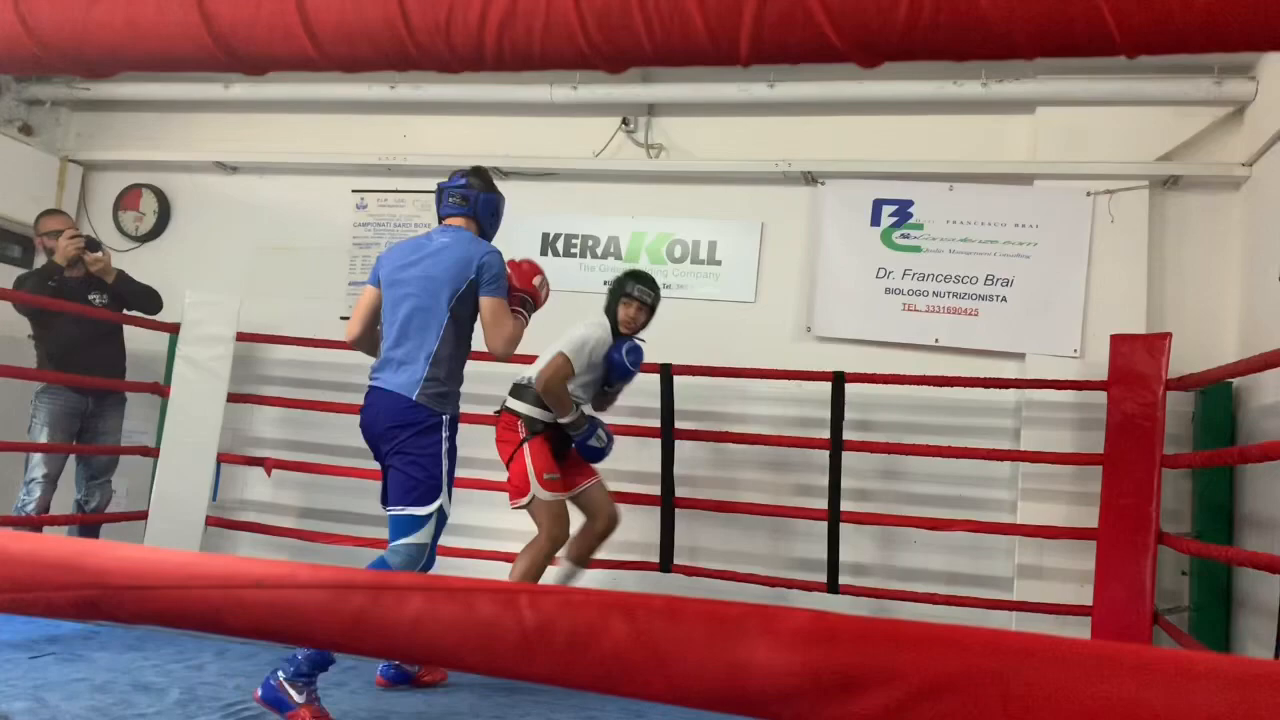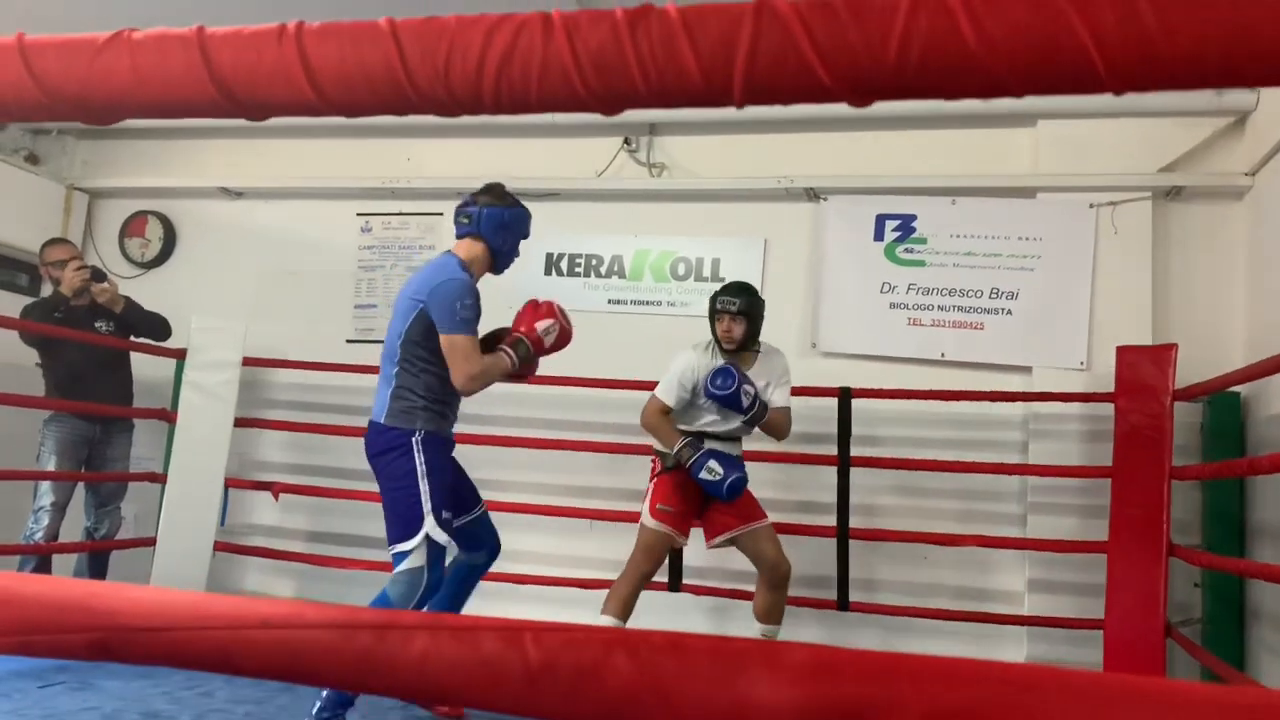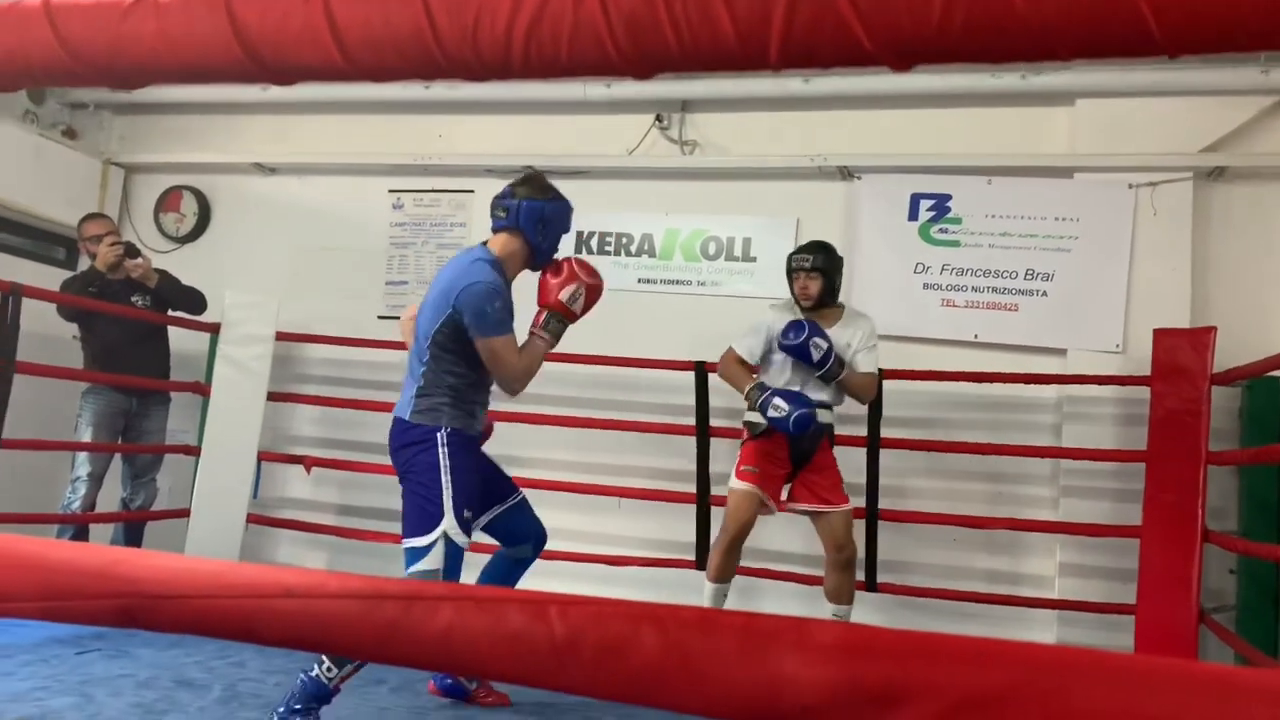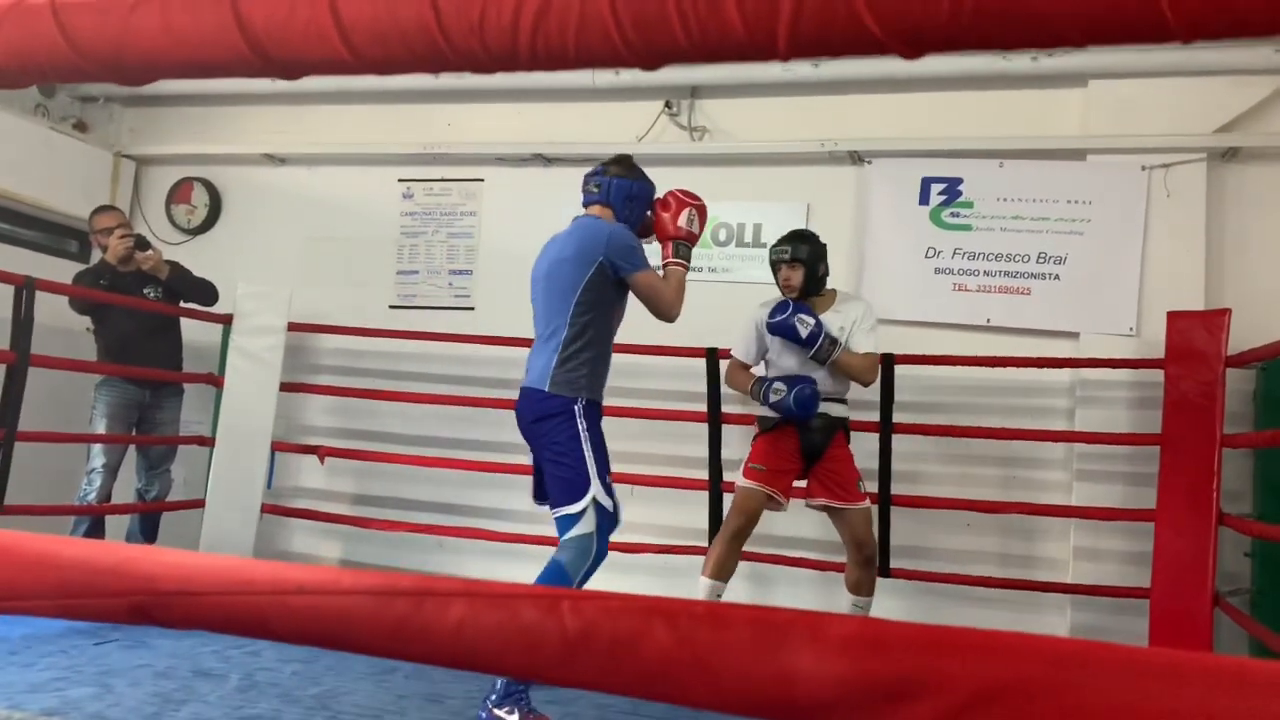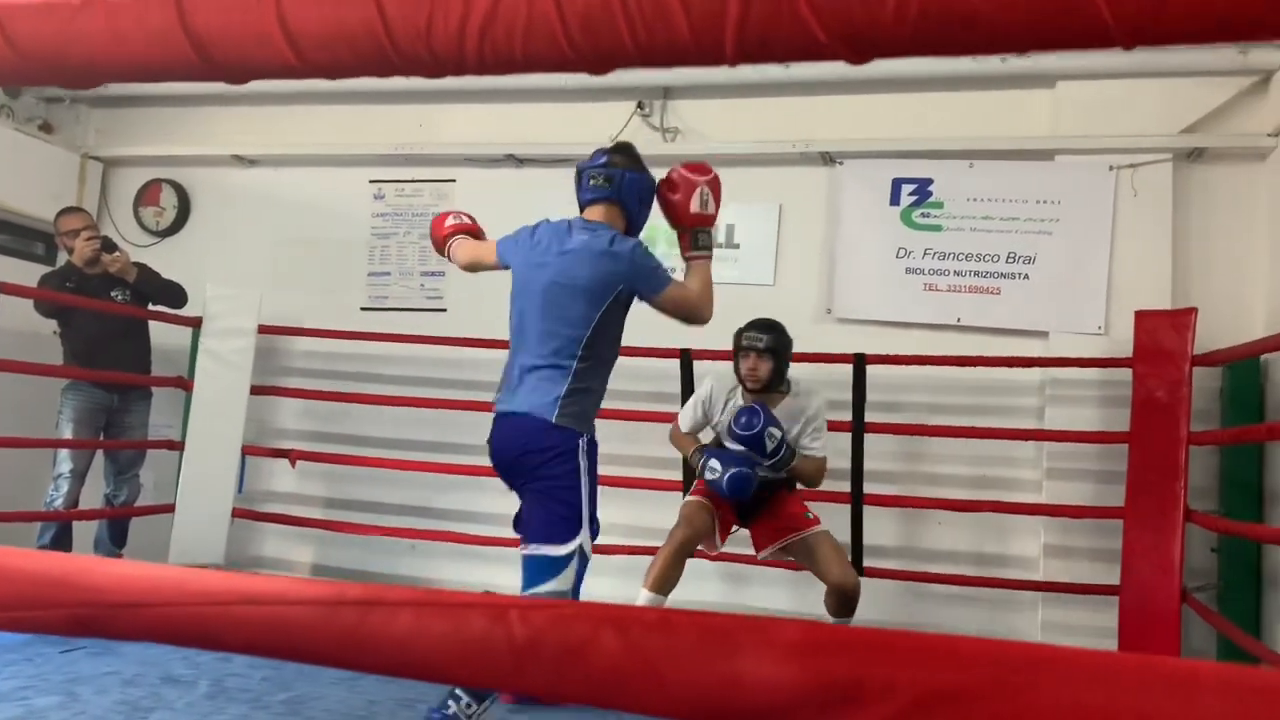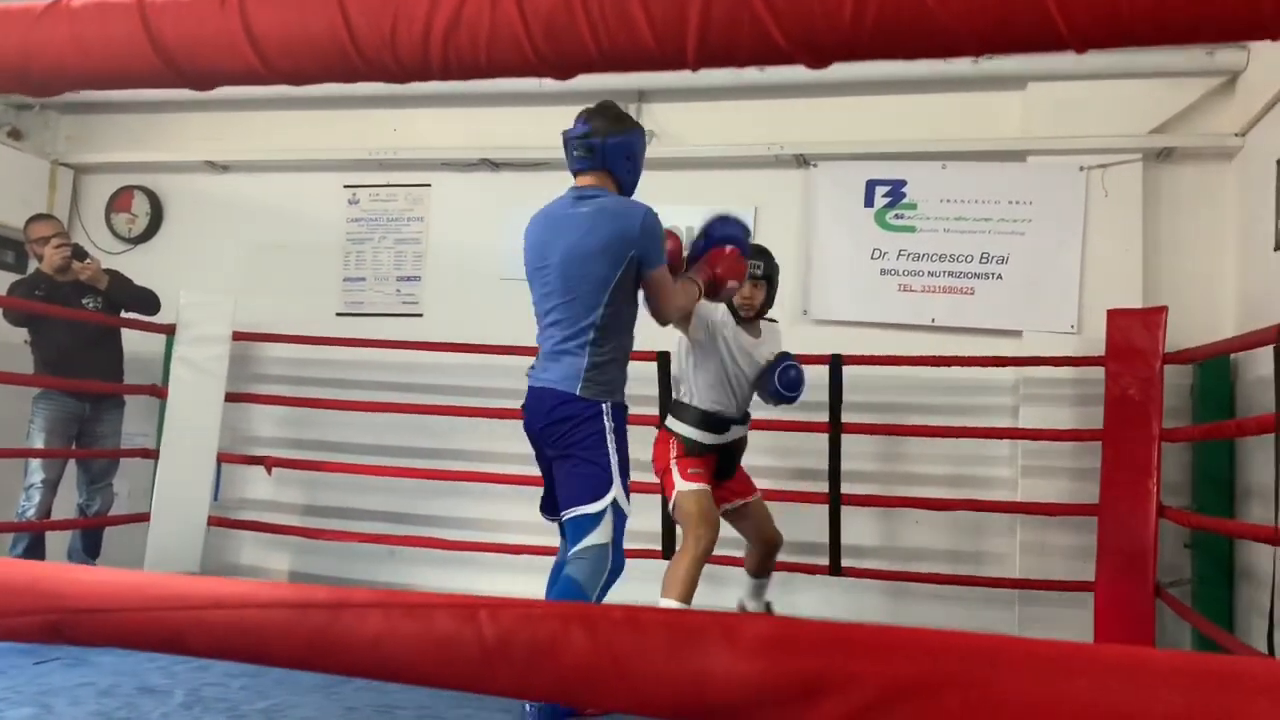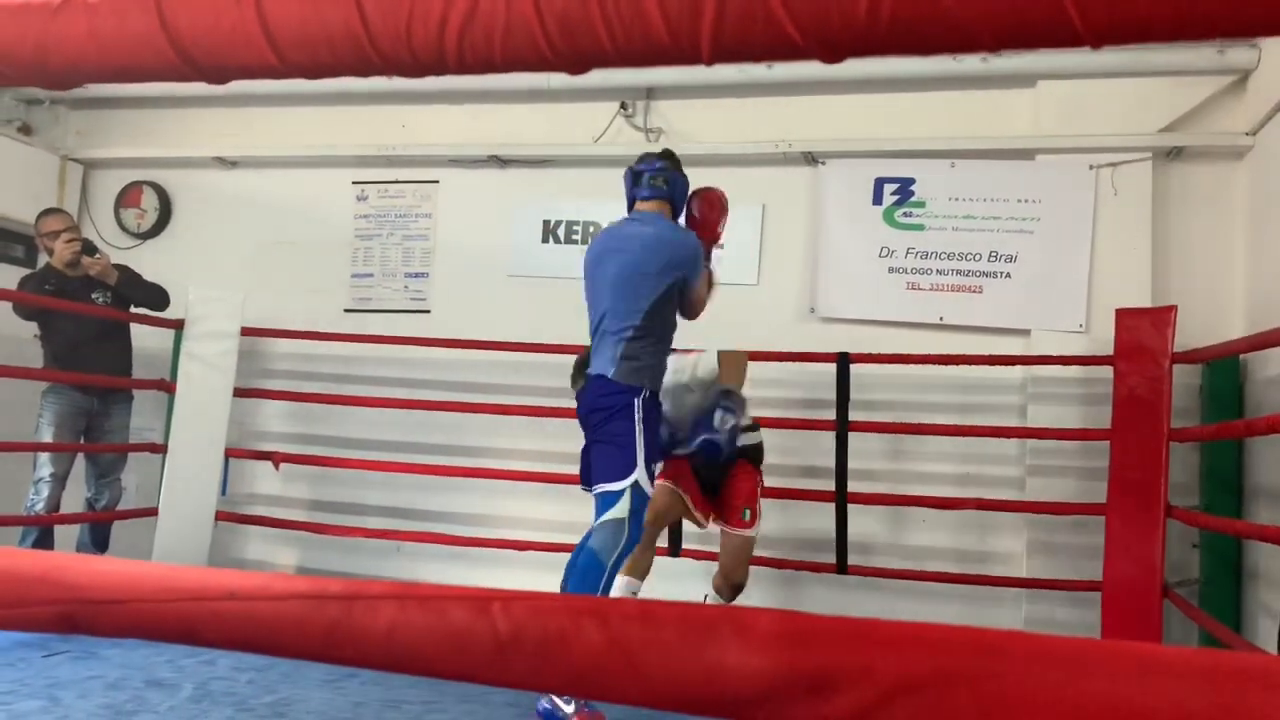
dt=0.7s
person 1, frame 1
left shoulder: (394, 253)
right shoulder: (485, 259)
left elbow: (356, 334)
right elbow: (499, 345)
right wrist: (524, 307)
left hip: (379, 402)
right hip: (422, 412)
left knee: (417, 533)
right knee: (407, 552)
left ankle: (398, 659)
person 1, frame 2
left shoulder: (440, 274)
right shoulder: (455, 284)
right elbow: (466, 379)
left wrist: (495, 350)
right wrist: (520, 350)
left hip: (418, 438)
right hip: (408, 438)
left knee: (480, 544)
right knee: (416, 577)
person 1, frame 3
left shoulder: (475, 265)
right shoulder: (483, 283)
left elbow: (410, 327)
right elbow: (512, 377)
right wrist: (554, 317)
left hip: (452, 437)
right hip: (434, 440)
left knee: (525, 539)
right knee: (430, 582)
left ankle: (457, 668)
person 1, frame 4
left shoulder: (559, 244)
right shoulder: (610, 236)
right elbow: (667, 308)
left wrist: (651, 243)
right wrist: (678, 248)
left hip: (543, 399)
right hip: (564, 405)
left knee: (598, 518)
right knee: (584, 544)
person 1, frame 5
left shoulder: (535, 238)
right shoulder: (624, 256)
left elbow: (467, 257)
right elbow: (699, 310)
left wrist: (457, 235)
right wrist: (697, 237)
left hip: (508, 428)
right hip: (556, 435)
left knee: (554, 561)
right knee: (552, 590)
person 1, frame 6
left shoulder: (540, 226)
right shoulder: (634, 220)
right elbow: (671, 312)
right wrist: (703, 280)
left hip: (543, 399)
right hip: (587, 404)
left knee: (577, 544)
right knee: (594, 555)
person 1, frame 7
left shoulder: (600, 244)
right shoulder: (682, 244)
right elbow: (694, 308)
right wrist: (706, 242)
left hip: (596, 393)
right hip: (625, 395)
left knee: (611, 523)
right knee: (618, 530)
person 2, frame 1
left shoulder: (109, 278)
right shoulder: (34, 282)
left elbow: (153, 304)
right elbow: (25, 305)
left wrist: (111, 276)
right wrist: (59, 262)
left hip: (107, 398)
right hip: (58, 394)
left knee: (95, 494)
right knee: (38, 486)
person 2, frame 2
left shoulder: (116, 305)
right shoulder: (40, 311)
left elbow: (161, 330)
right elbow: (30, 336)
left wrist: (120, 305)
right wrist: (64, 294)
left hip: (115, 425)
right hip: (66, 422)
left knee: (105, 521)
right knee: (47, 514)
person 2, frame 3
left shoulder: (154, 278)
right shoulder: (80, 285)
left elbow: (198, 304)
right elbow: (67, 311)
left wrist: (154, 280)
right wrist: (99, 269)
left hip: (152, 398)
right hip: (104, 394)
left knee: (141, 492)
right knee: (84, 483)
person 2, frame 4
left shoulder: (166, 270)
right shoulder: (92, 278)
left elbow: (209, 295)
right elbow: (79, 304)
left wrist: (164, 272)
right wrist: (109, 262)
left hip: (165, 390)
right hip: (117, 387)
left knee: (156, 481)
right knee: (100, 474)
person 2, frame 5
left shoulder: (134, 272)
right shoulder: (59, 280)
left elbow: (178, 297)
right elbow: (44, 307)
left wrist: (132, 275)
right wrist: (76, 264)
left hip: (133, 394)
right hip: (84, 391)
left knee: (125, 487)
right knee: (67, 479)
left ankle: (109, 557)
person 2, frame 6
left shoulder: (106, 279)
right shoulder: (28, 288)
left elbow: (151, 304)
left wrist: (103, 283)
right wrist: (45, 272)
left hip: (105, 403)
right hip: (55, 400)
left knee: (98, 496)
right knee: (39, 490)
left ankle: (82, 568)
person 2, frame 7
left shoulder: (116, 274)
right shoulder: (40, 282)
left elbow: (160, 300)
right elbow: (23, 310)
left wrist: (113, 278)
right wrist: (56, 266)
left hip: (114, 398)
right hip: (64, 394)
left knee: (106, 490)
right knee: (47, 484)
person 3, frame 1
left shoulder: (622, 345)
right shoulder: (594, 333)
left elbow: (599, 403)
right elbow: (548, 378)
left wrist: (615, 381)
right wrist: (578, 424)
left hip: (557, 430)
right hip: (527, 425)
left knee: (605, 516)
right knee: (554, 532)
person 3, frame 2
left shoulder: (774, 362)
right shoulder: (695, 359)
left elbow: (781, 430)
right elbow: (651, 416)
left wrist: (750, 405)
right wrist: (694, 456)
left hip: (724, 470)
right hip: (678, 465)
left knee: (777, 567)
right knee: (644, 562)
person 3, frame 3
left shoulder: (859, 327)
right shoulder: (777, 317)
left elbow: (867, 393)
right elbow: (728, 363)
left wrist: (828, 362)
right wrist: (762, 395)
left hip: (815, 440)
right hip: (768, 432)
left knee: (842, 548)
right knee: (734, 529)
person 3, frame 4
left shoulder: (855, 310)
right shoulder: (768, 315)
left elbow: (868, 374)
right elbow: (734, 373)
left wrist: (819, 341)
right wrist: (764, 390)
left hip: (830, 432)
right hip: (779, 427)
left knee: (863, 546)
right knee: (739, 520)
person 3, frame 5
left shoulder: (808, 404)
right shoulder: (718, 388)
left elbow: (814, 476)
right elbow: (678, 433)
left wrist: (780, 449)
right wrist: (705, 460)
left hip: (774, 490)
right hip: (724, 484)
left knee: (845, 581)
right knee: (686, 531)
person 3, frame 6
left shoulder: (770, 335)
right shoulder: (708, 319)
left elbow: (768, 383)
left wrist: (781, 380)
left hip: (726, 448)
right hip: (684, 446)
left knee: (768, 540)
right knee: (702, 537)
left ankle: (754, 605)
person 3, frame 7
left shoulder: (671, 372)
left elbow: (734, 359)
left wrist: (727, 406)
left hip: (737, 459)
right hip: (688, 459)
left knee: (734, 575)
right knee: (649, 520)
